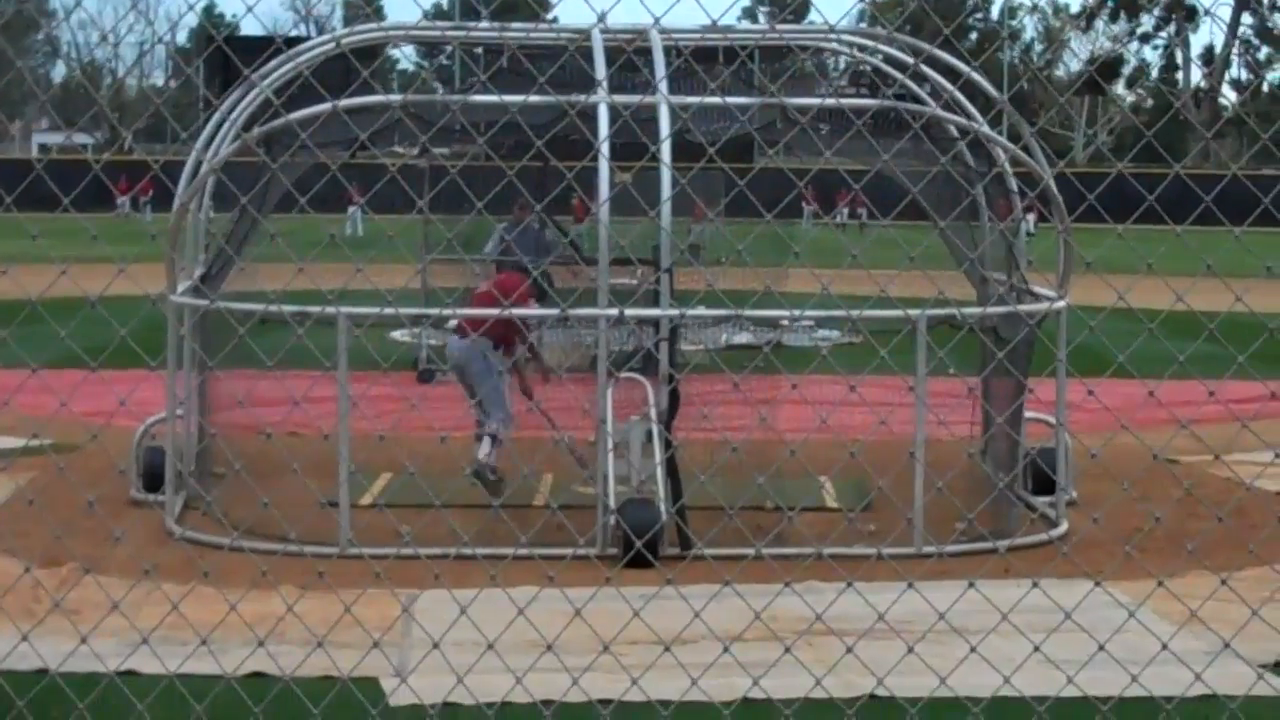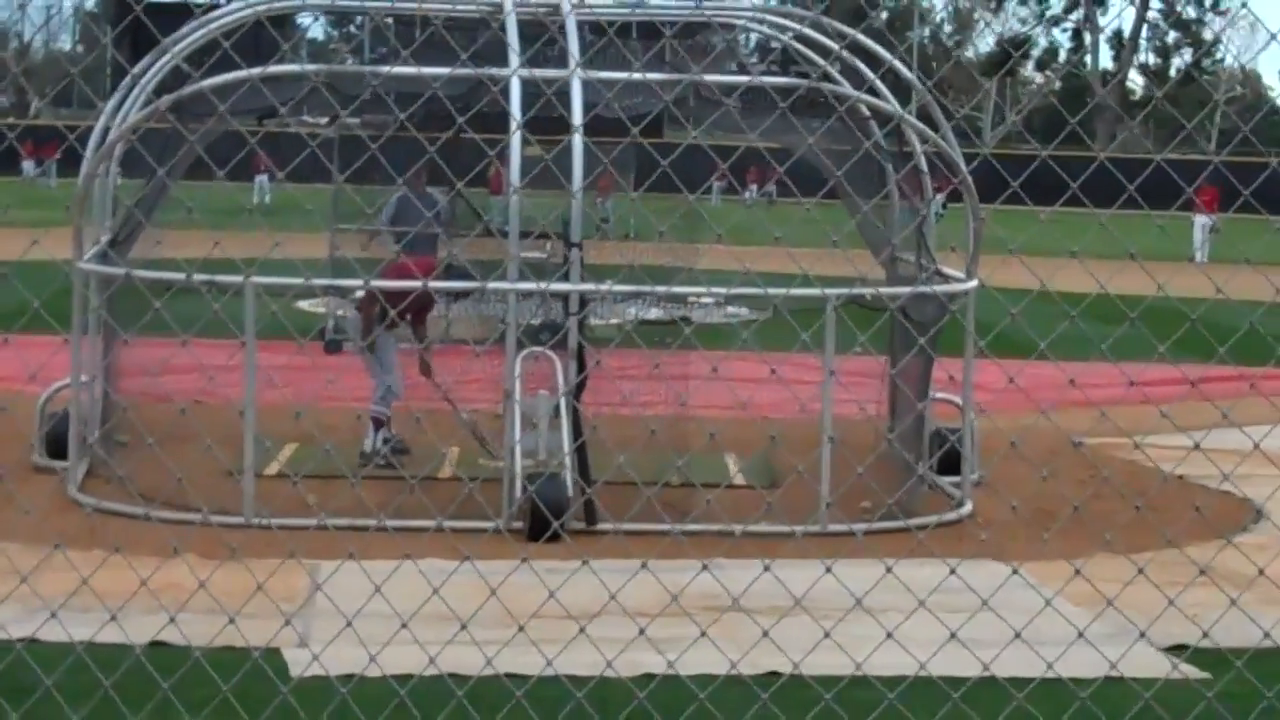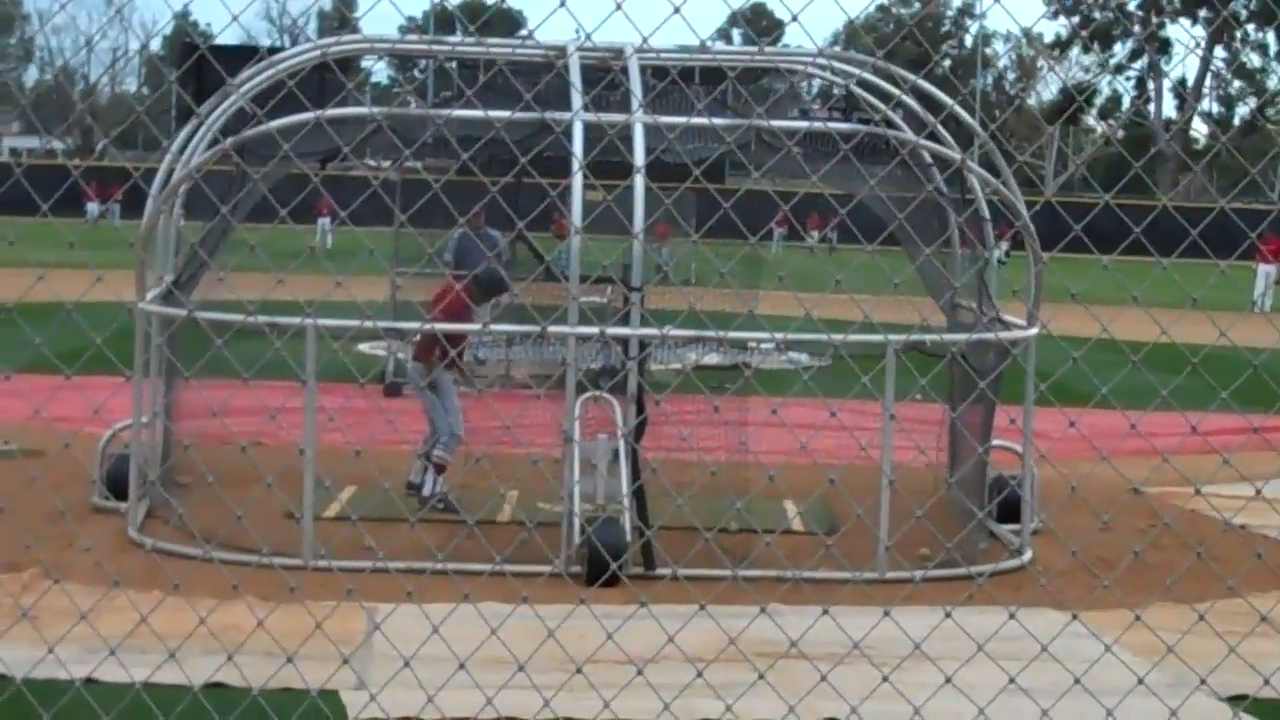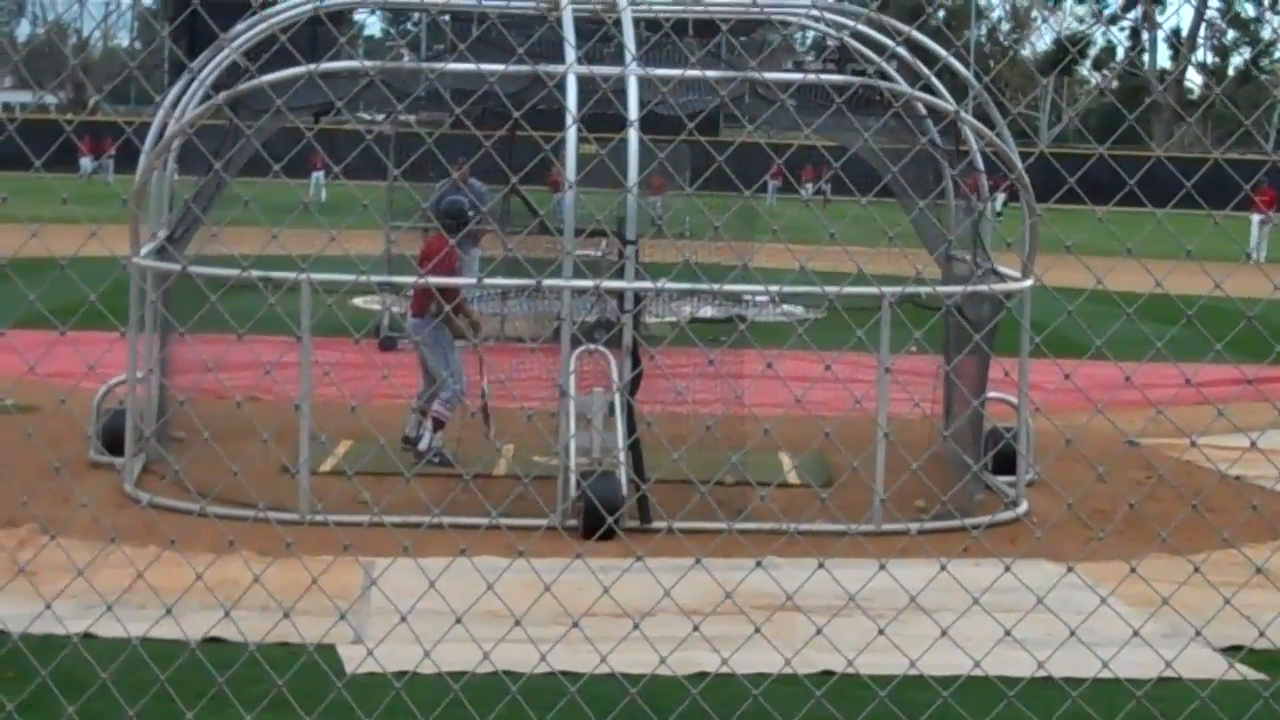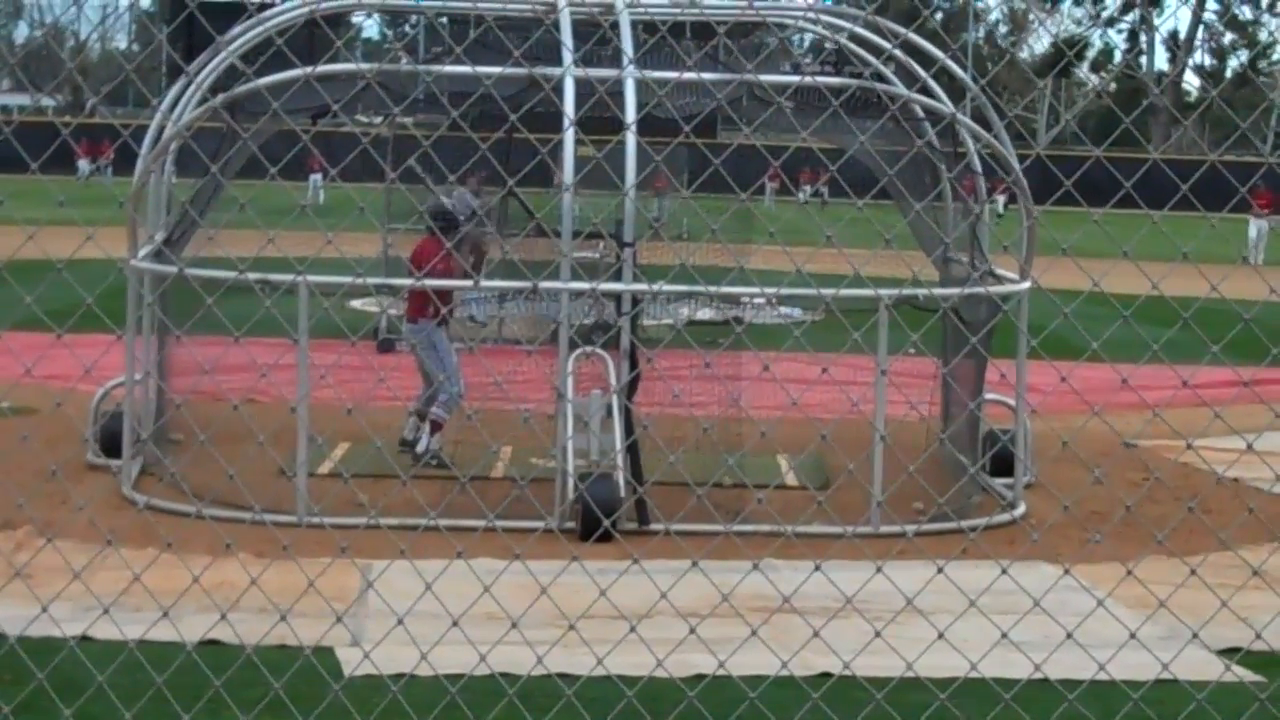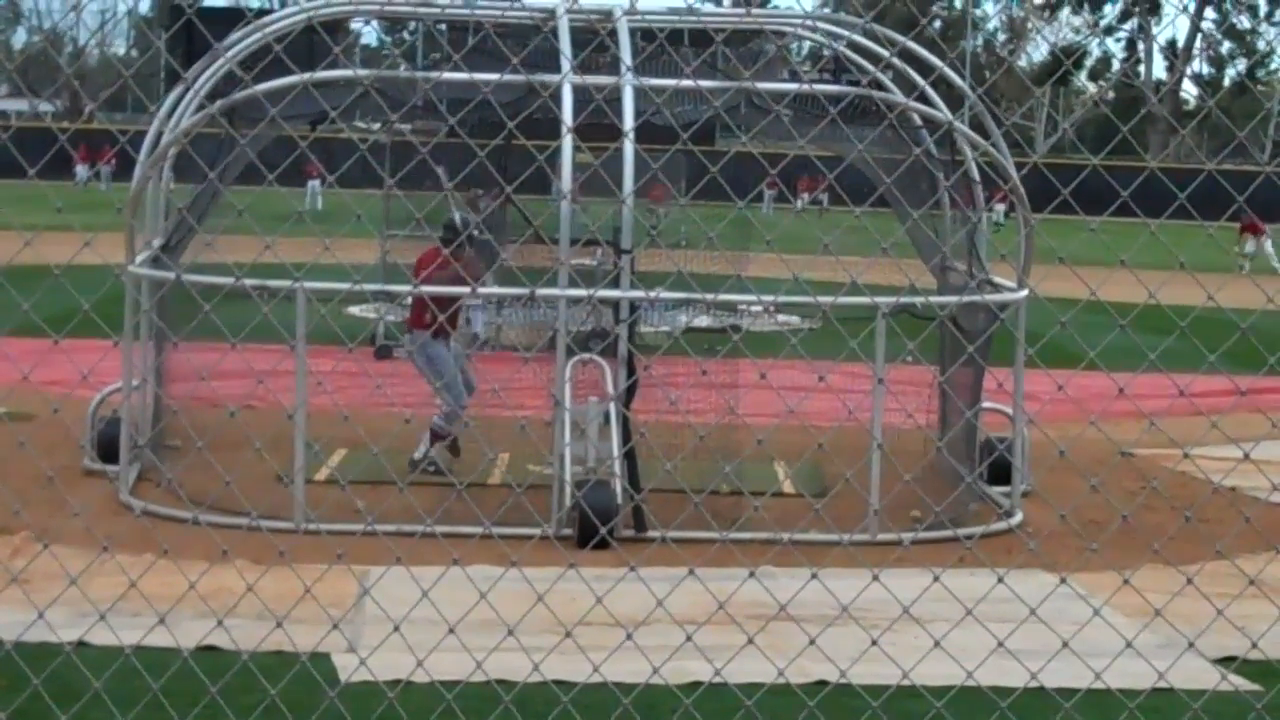
dt=0.7s
person 1, frame 1
left shoulder: (497, 283)
right shoulder: (521, 286)
left elbow: (508, 342)
right elbow: (521, 332)
left wrist: (522, 377)
right wrist: (538, 359)
left hip: (456, 345)
right hip: (478, 347)
left knee: (484, 409)
right knee: (500, 412)
left ankle: (483, 464)
right ankle: (485, 462)
person 1, frame 2
left shoulder: (429, 287)
right shoulder: (419, 268)
left elbow: (418, 319)
right elbow: (374, 291)
left wrist: (423, 355)
right wrist: (368, 330)
left hip: (383, 328)
right hip: (370, 320)
left knee: (392, 381)
right knee: (389, 385)
left ankle: (386, 438)
right ankle: (371, 450)
person 1, frame 3
left shoulder: (462, 297)
right shoulder: (454, 297)
right elbow: (429, 334)
left wrist: (459, 366)
right wrist: (430, 374)
left hip: (437, 369)
right hip: (430, 370)
left knee: (440, 428)
right knee: (453, 431)
left ankle: (417, 481)
right ankle: (431, 492)
person 1, frame 4
left shoulder: (444, 246)
right shoulder: (441, 248)
left elbow: (451, 291)
right elbow: (432, 295)
left wrist: (469, 317)
right wrist: (454, 324)
left hip: (425, 322)
right hip: (430, 324)
left knee: (434, 382)
right knee: (454, 387)
left ankle: (412, 434)
right ankle: (428, 446)
person 1, frame 5
left shoulder: (439, 248)
right shoulder: (429, 249)
left elbow: (464, 278)
right elbow: (448, 281)
left hip: (427, 325)
right hip: (425, 326)
left knee: (434, 385)
right knee: (452, 390)
left ankle: (410, 437)
right ankle: (425, 449)
person 1, frame 6
left shoulder: (461, 259)
right shoulder: (431, 257)
left elbow: (479, 282)
right elbow: (426, 286)
left wrist: (470, 263)
right wrist: (457, 268)
left hip: (445, 336)
right hip: (425, 339)
left knee: (467, 388)
right knee: (456, 401)
left ankle: (448, 430)
right ankle: (422, 457)
